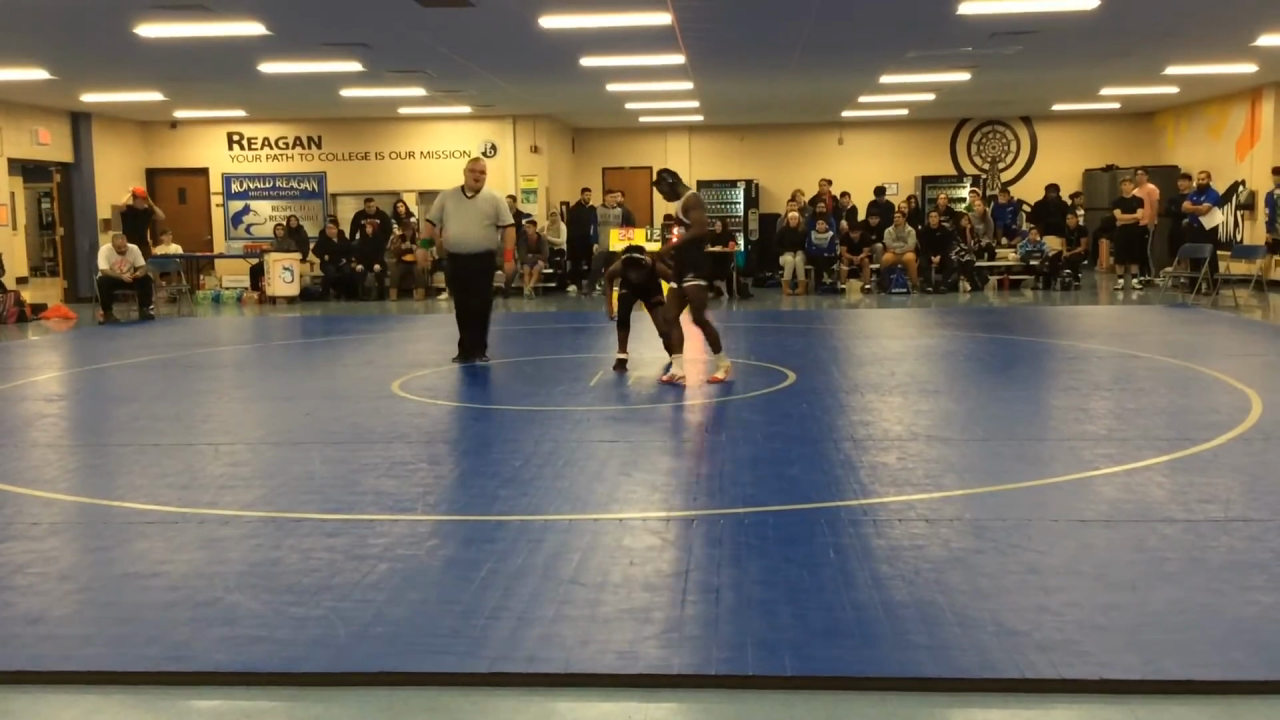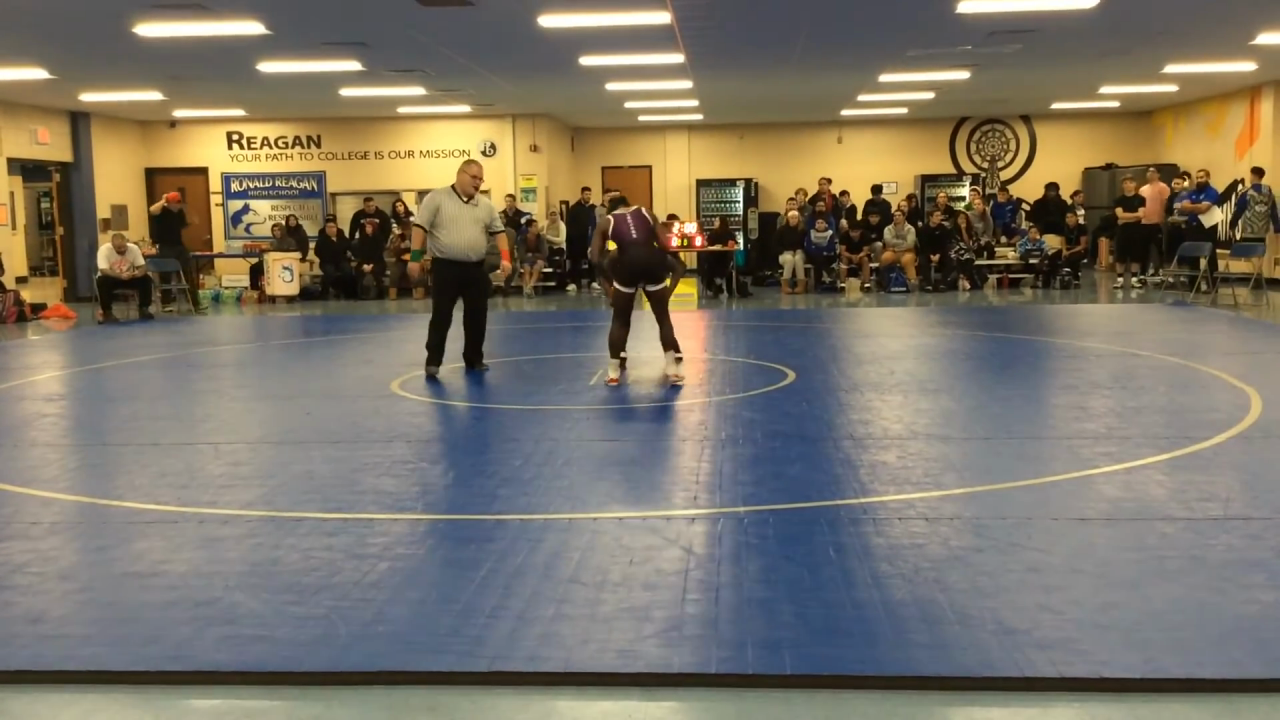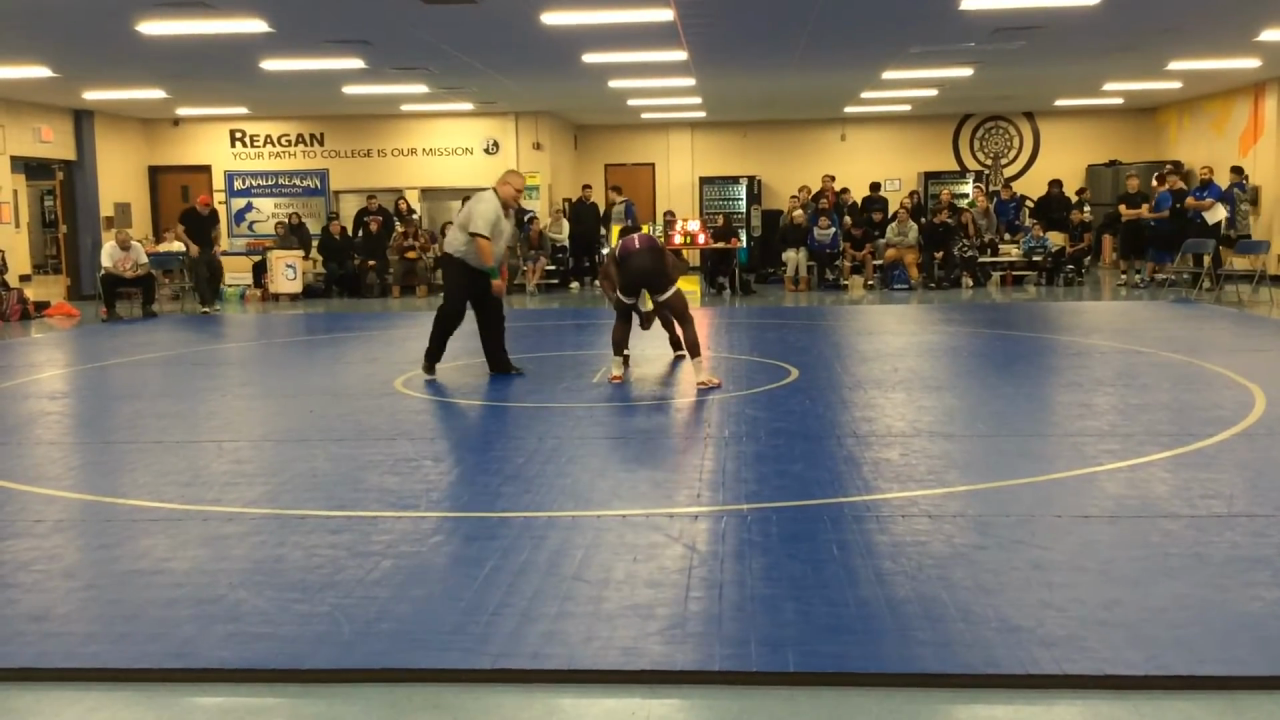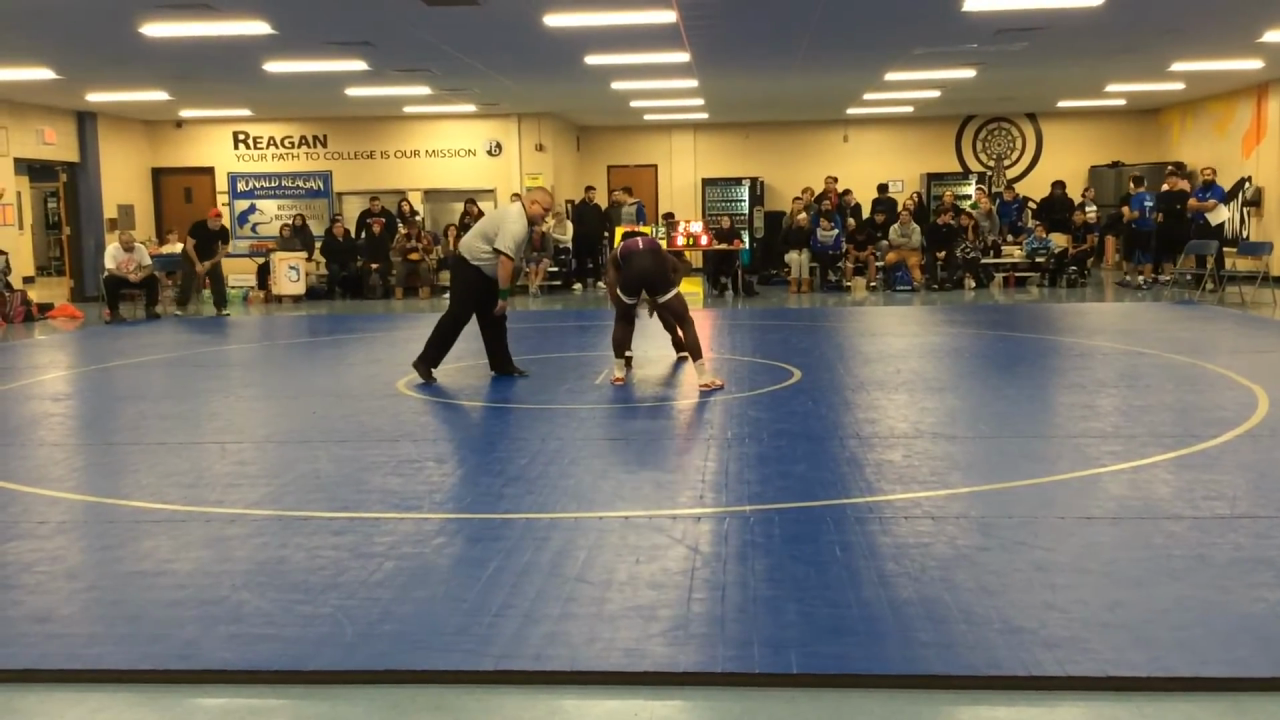
dt=0.7s
person 1, frame 1
left shoulder: (494, 200)
right shoulder: (446, 197)
left elbow: (508, 228)
right elbow: (431, 222)
left wrist: (509, 257)
left hip: (482, 260)
right hip: (455, 260)
left knee: (481, 304)
right knee: (462, 307)
left ankle: (478, 348)
right ankle: (466, 350)
person 1, frame 2
left shoulder: (485, 205)
right shoulder: (437, 198)
left elbow: (499, 232)
right elbow: (420, 228)
left wrist: (505, 257)
right wrist: (415, 257)
left hip: (476, 269)
right hip: (445, 267)
left knee: (477, 316)
right knee: (441, 315)
left ankle: (474, 359)
right ankle: (432, 362)
person 1, frame 3
left shoulder: (507, 210)
right shoulder: (487, 205)
left elbow: (502, 246)
right elbow: (482, 240)
left wrist: (500, 275)
right wrist: (495, 275)
left hip: (481, 271)
right hip: (459, 265)
left knee: (493, 317)
right knee: (451, 313)
left ankle: (500, 364)
right ankle: (430, 360)
person 1, frame 4
left shoulder: (521, 217)
right shoulder: (515, 222)
left elbow: (509, 258)
right elbow: (505, 260)
left wrist: (502, 293)
right wrist: (503, 296)
left hip: (486, 271)
right hip: (469, 267)
left knee: (494, 319)
right knee: (457, 317)
left ankle: (503, 366)
right ankle: (425, 362)
person 2, frame 1
left shoulder: (691, 199)
right shoulder: (684, 202)
left elbow: (699, 230)
left wrist: (672, 246)
right wrist: (675, 249)
left hip: (693, 265)
right hip: (684, 264)
left knee: (699, 318)
right knee: (670, 317)
left ankle: (723, 364)
right ankle: (677, 369)
person 2, frame 2
left shoulder: (606, 222)
right shoulder: (646, 212)
left elbow: (595, 258)
right elbow: (663, 244)
left wrist: (610, 272)
left hip: (627, 262)
right hip: (651, 259)
left knee: (620, 320)
right knee: (663, 318)
left ankle: (613, 374)
right ankle: (673, 370)
person 2, frame 3
left shoulder: (616, 249)
right shoulder: (655, 241)
left elbow: (617, 284)
right elbow: (675, 271)
left wrist: (639, 312)
right wrist: (656, 311)
left hip: (629, 272)
right hip: (655, 269)
left knee: (622, 319)
right knee: (685, 320)
left ankle: (617, 372)
right ankle: (702, 377)
person 2, frame 4
left shoulder: (617, 252)
right shoulder: (655, 244)
left elbow: (612, 289)
right elbow: (678, 270)
left wrist: (626, 309)
left hip: (630, 272)
right hip: (656, 270)
left knee: (622, 321)
right knee: (686, 322)
left ankle: (618, 374)
right ankle: (704, 379)
